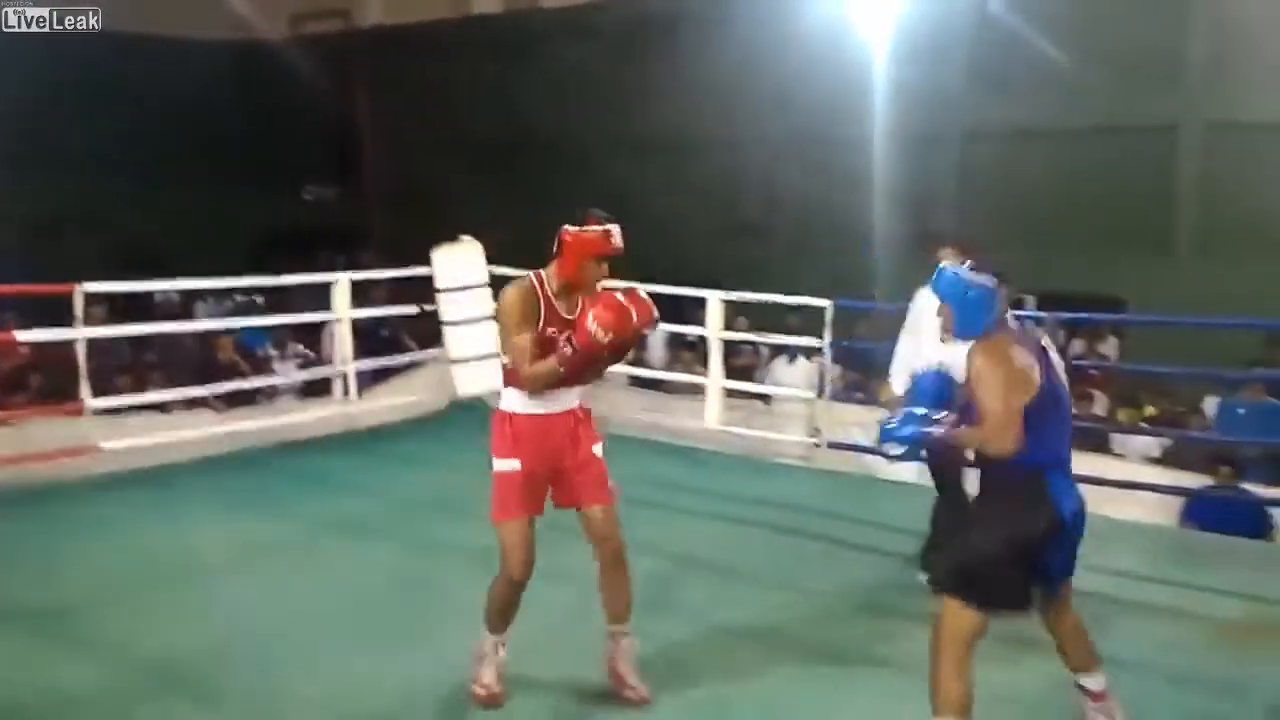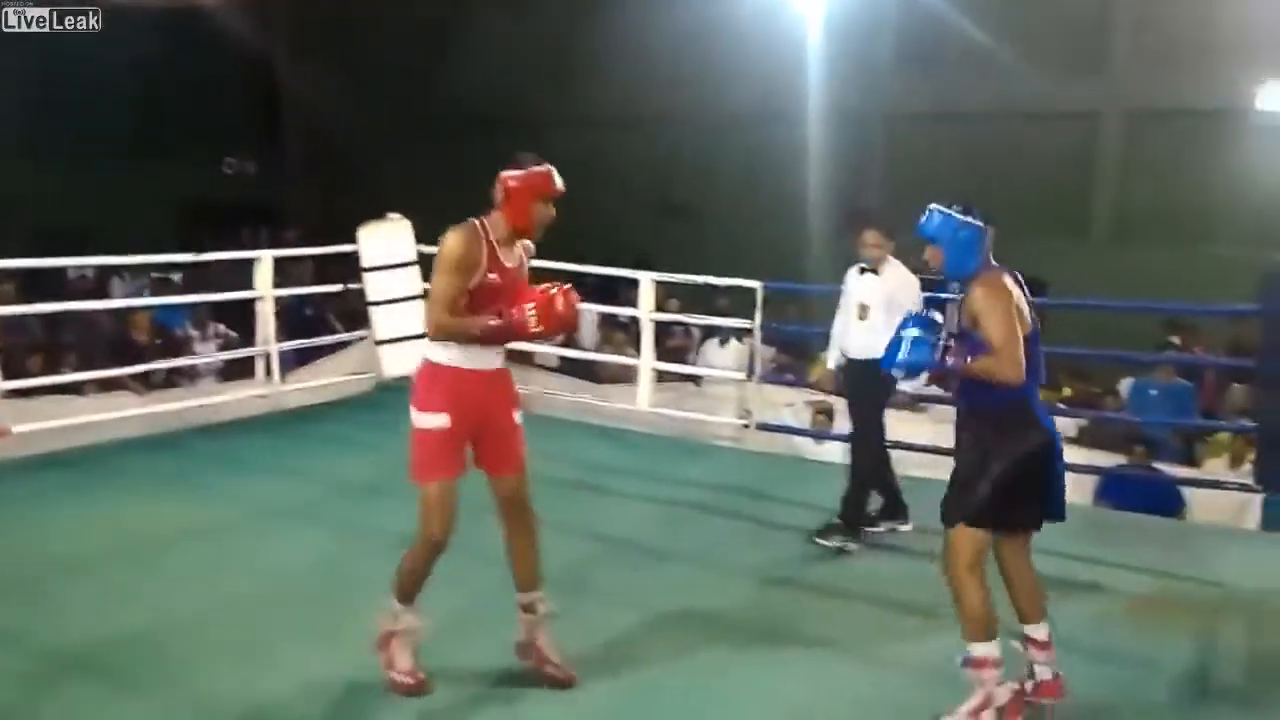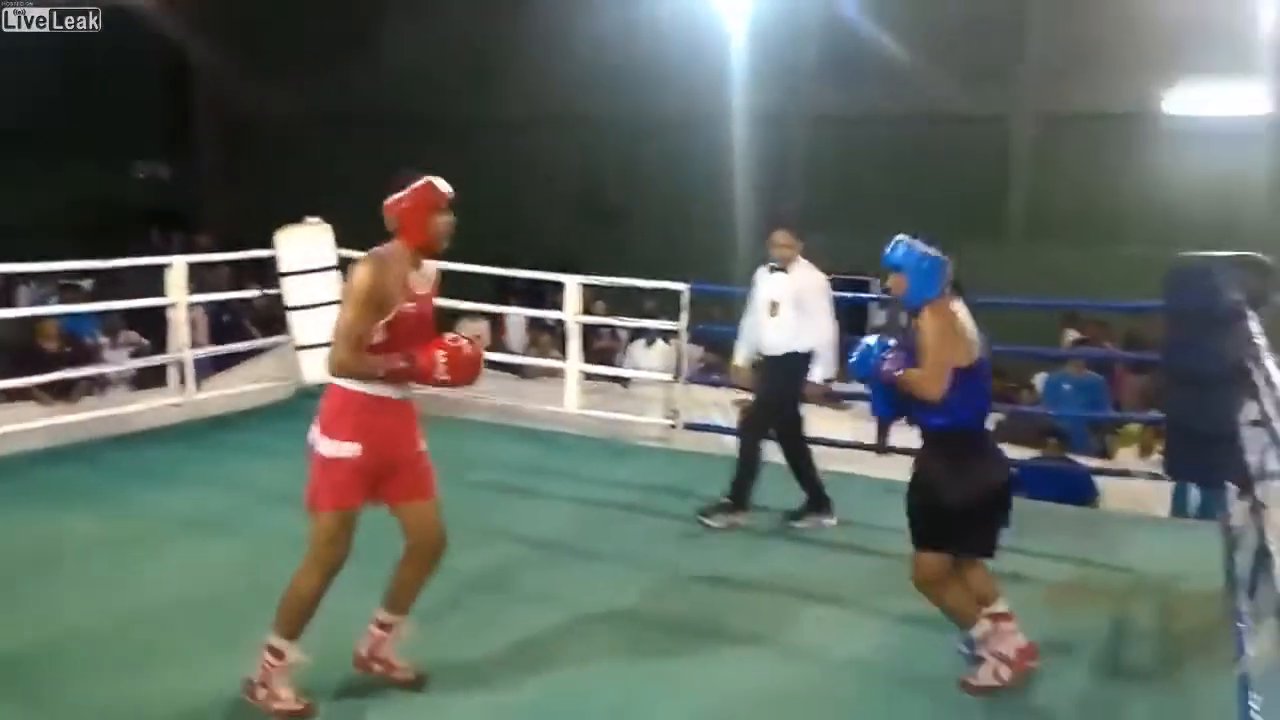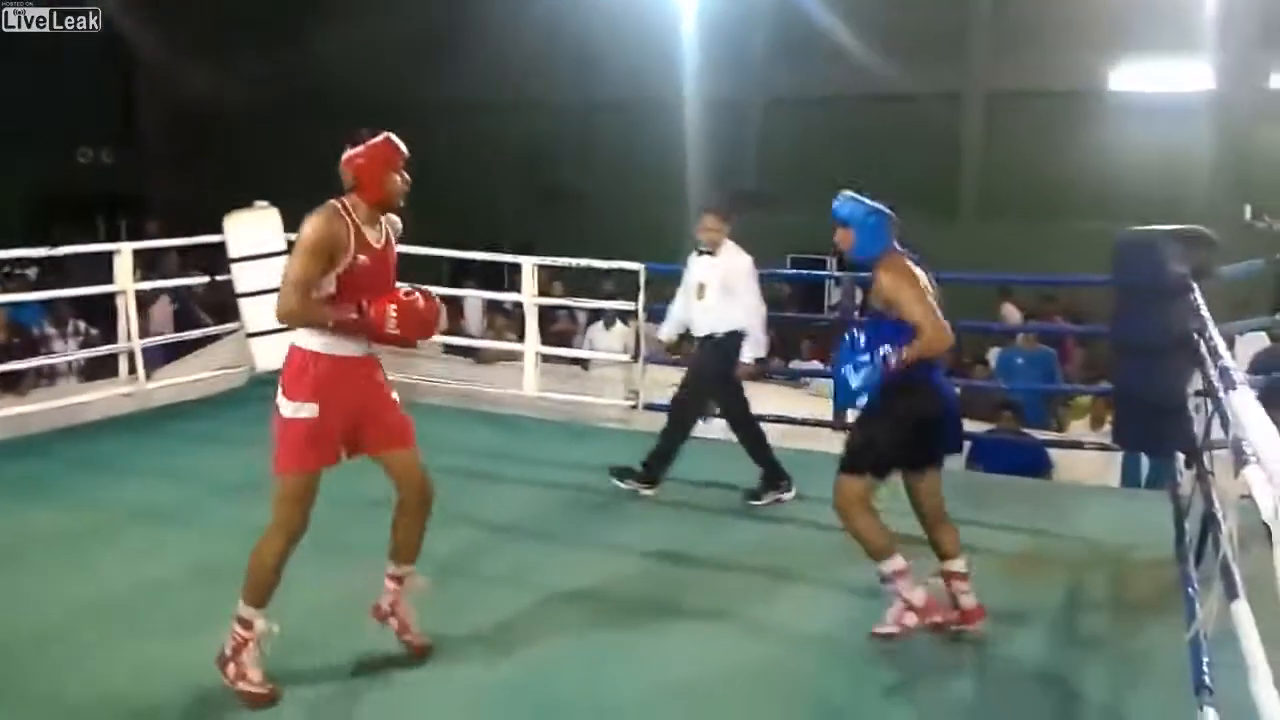
dt=0.2s
person 1, frame 1
left shoulder: (591, 297)
right shoulder: (520, 296)
left elbow: (586, 369)
right elbow: (529, 376)
left wrist: (621, 339)
right wrist: (582, 346)
left hip: (573, 424)
right hip: (521, 429)
left knee: (612, 548)
right knee: (517, 567)
left ankle: (622, 660)
right ankle: (490, 656)
person 1, frame 2
left shoulder: (520, 249)
right shoulder: (462, 242)
right elbow: (439, 324)
left wrist: (548, 318)
right wrist: (507, 322)
left hip: (494, 385)
right hip: (445, 387)
left knee: (520, 514)
right knee: (436, 529)
left ankle: (534, 634)
right ankle: (396, 632)
person 1, frame 3
left shoulder: (424, 273)
right shoulder: (372, 274)
right elbow: (343, 359)
left wrist: (445, 357)
right wrist: (414, 366)
left hip: (396, 415)
right hip: (350, 417)
left knee: (429, 539)
right knee: (327, 556)
left ankle: (375, 644)
right ankle: (268, 672)
person 1, frame 4
left shoulder: (388, 227)
right shoulder: (324, 226)
right elbow: (293, 309)
left wrist: (408, 315)
right wrist: (368, 317)
left hip: (362, 368)
right hip: (314, 373)
left knee: (418, 488)
right knee: (290, 519)
left ankle: (395, 601)
right ankle: (240, 646)
person 2, frame 1
left shoulder: (990, 353)
right shoulder: (1027, 343)
left elbow: (1003, 441)
left wrist: (936, 432)
right wrist: (954, 425)
left hip: (1013, 503)
right hip: (1050, 499)
left knee: (950, 637)
right knee: (1056, 606)
person 2, frame 2
left shoulder: (987, 291)
right shoulder: (991, 286)
left elbow: (1011, 370)
left wrist: (944, 357)
right wrist: (939, 342)
left hip: (1004, 437)
right hip: (1011, 433)
left knee: (960, 561)
right knee: (1013, 551)
right ankle: (1042, 671)
person 2, frame 3
left shoulder: (935, 316)
right shoulder: (946, 313)
left elbow: (933, 385)
left wrist: (886, 367)
right wrist: (899, 362)
left hip: (956, 459)
right hip: (960, 455)
left knee: (931, 572)
right knee: (957, 560)
left ankle: (996, 651)
right ankle: (1013, 642)
person 2, frame 4
left shoulder: (891, 273)
right shoulder: (892, 267)
left elbow: (940, 336)
left wrist: (887, 364)
right wrist: (864, 340)
left hip: (905, 399)
right hip: (919, 397)
left knee: (849, 499)
right knee: (929, 503)
left ankle: (913, 599)
right ankle: (965, 602)
person 3, frame 1
right shoulder: (924, 298)
right elbow: (907, 343)
right wrist: (897, 388)
right hip: (925, 391)
left knee: (947, 468)
right knee: (940, 466)
left ankle: (937, 548)
right ankle: (953, 526)
person 3, frame 2
left shoulder: (903, 280)
right shoulder: (853, 276)
right wrist: (831, 363)
left hip: (881, 368)
right hip: (854, 365)
left knee: (863, 441)
right knee: (870, 440)
left ankle: (850, 523)
right ankle: (894, 509)
person 3, frame 3
left shoulder: (811, 279)
right shoulder: (763, 275)
left elbow: (824, 329)
right elbow: (752, 320)
left wrist: (819, 376)
right wrist: (742, 360)
left hip: (794, 363)
right hip: (770, 362)
left knee: (752, 427)
right knee: (788, 434)
left ankle: (735, 505)
right ankle: (818, 504)
person 3, frame 4
left shoulder: (737, 262)
right shoulder: (697, 258)
left elbow: (752, 309)
right elbow: (682, 300)
left wrist: (748, 356)
right wrist: (666, 334)
left hip: (723, 344)
right hip: (709, 343)
left knee: (683, 407)
right knee: (736, 414)
left ankle: (649, 474)
right ankle: (775, 480)
